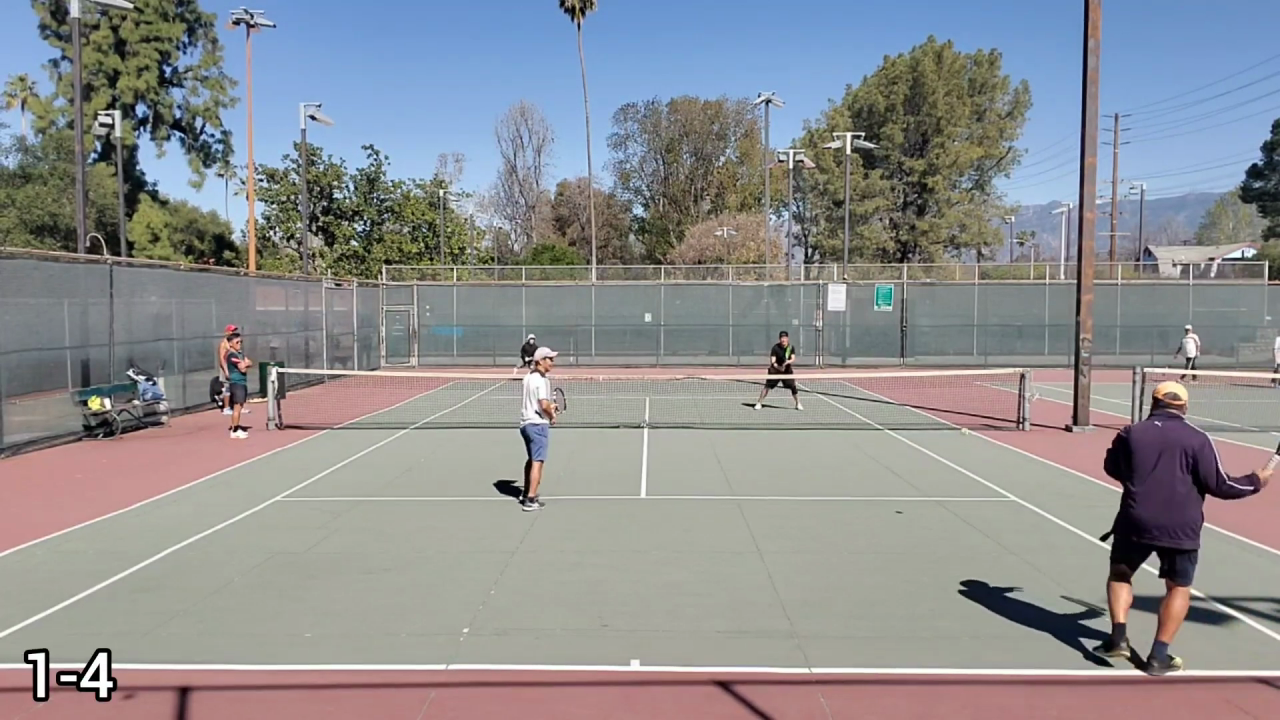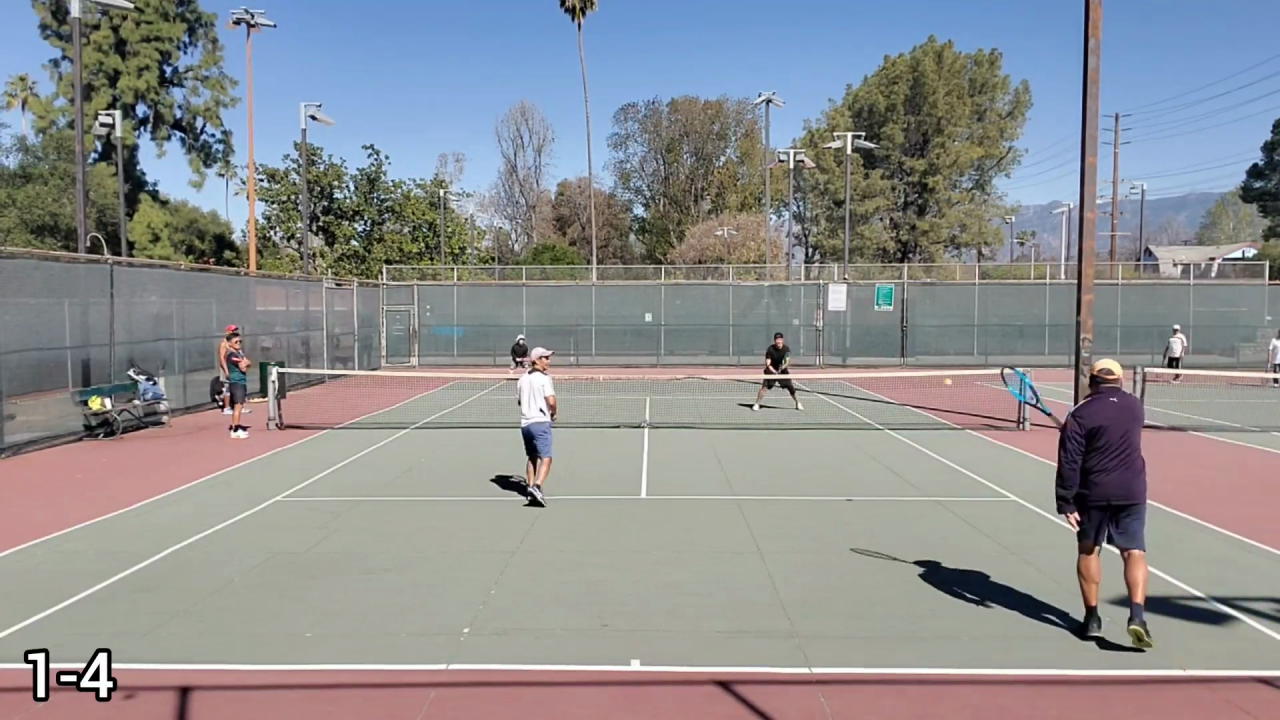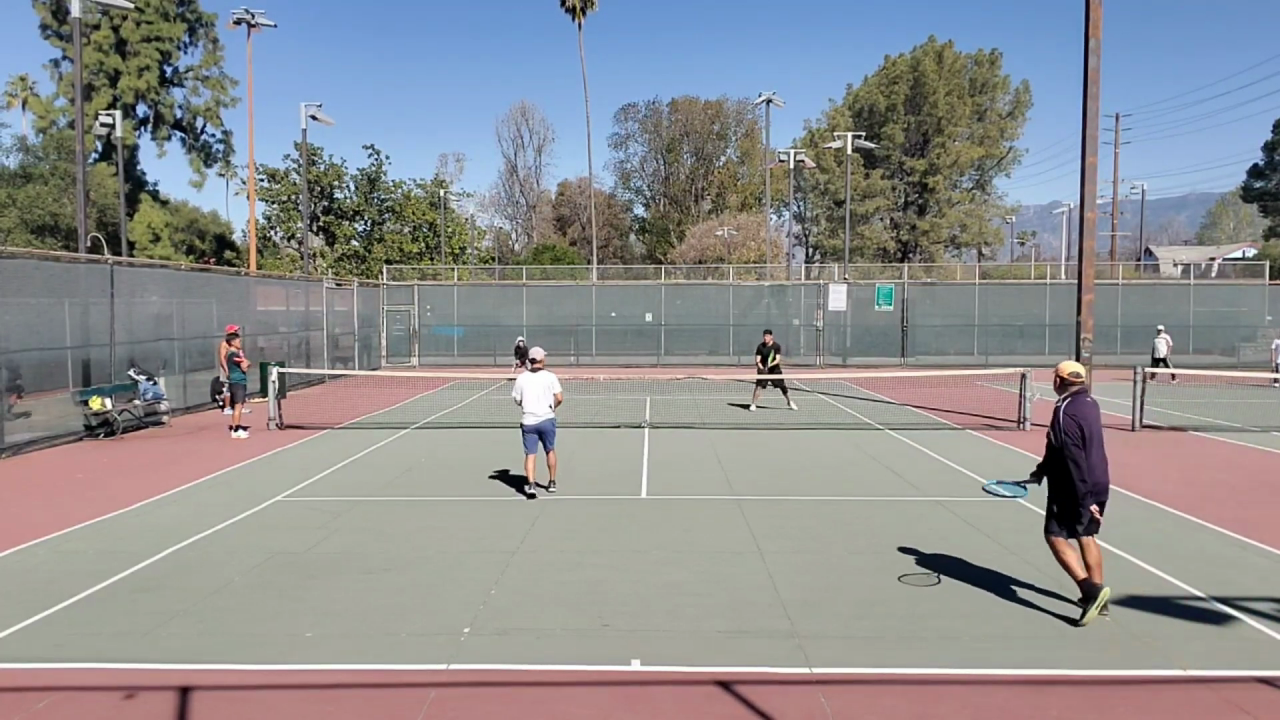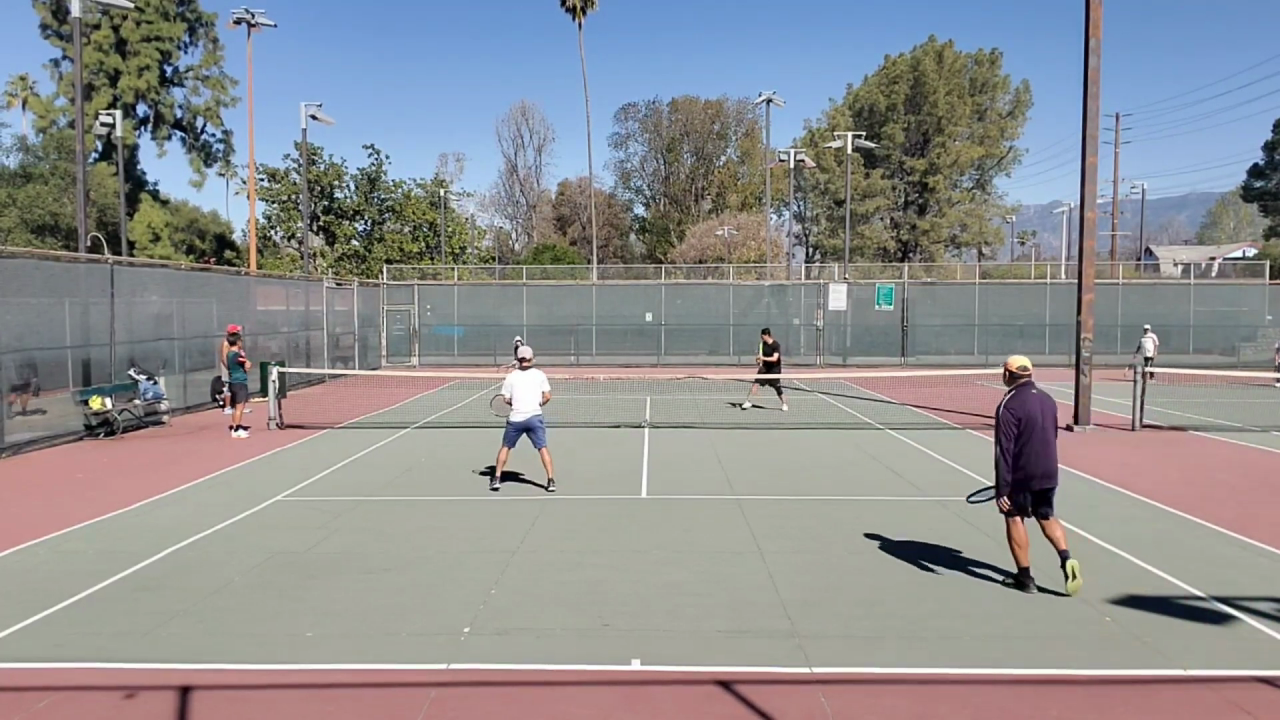
dt=0.4s
person 1, frame 1
left shoulder: (1130, 434)
right shoulder: (1197, 440)
left elbow: (1113, 467)
right elbow: (1219, 487)
right wrist: (1255, 482)
left hip: (1136, 524)
right hip: (1181, 528)
left knee: (1119, 574)
right knee: (1179, 588)
left ankle: (1118, 637)
right ankle: (1160, 655)
person 1, frame 2
left shoulder: (1080, 414)
right shoulder: (1135, 407)
left elbow: (1069, 462)
left wrist: (1064, 503)
left hip: (1093, 493)
right hip: (1131, 493)
left knee: (1088, 551)
right knee: (1134, 554)
left ankle: (1091, 618)
right ankle: (1137, 615)
person 1, frame 3
left shoulder: (1065, 411)
right shoulder: (1089, 404)
left elbow: (1073, 459)
left wrist: (1083, 498)
right wrist: (1042, 470)
left hip: (1074, 490)
right hip: (1098, 485)
left knee: (1057, 538)
right knee: (1087, 537)
left ankle: (1091, 591)
right ankle: (1094, 594)
person 1, frame 4
left shoulder: (1009, 405)
right shoulder: (1047, 399)
left elbow: (1004, 450)
left wrist: (1002, 487)
left hip: (1021, 476)
right hip: (1048, 472)
left knee: (1014, 520)
right knee: (1047, 519)
left ankle: (1024, 578)
right ankle: (1066, 560)
